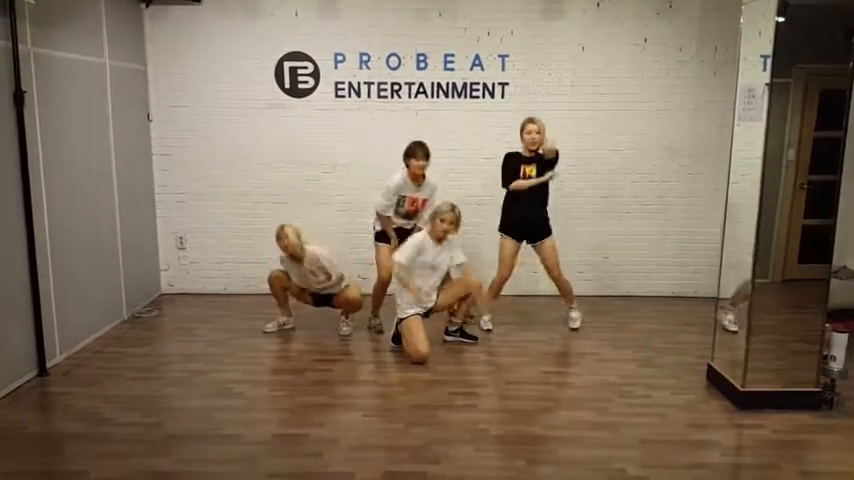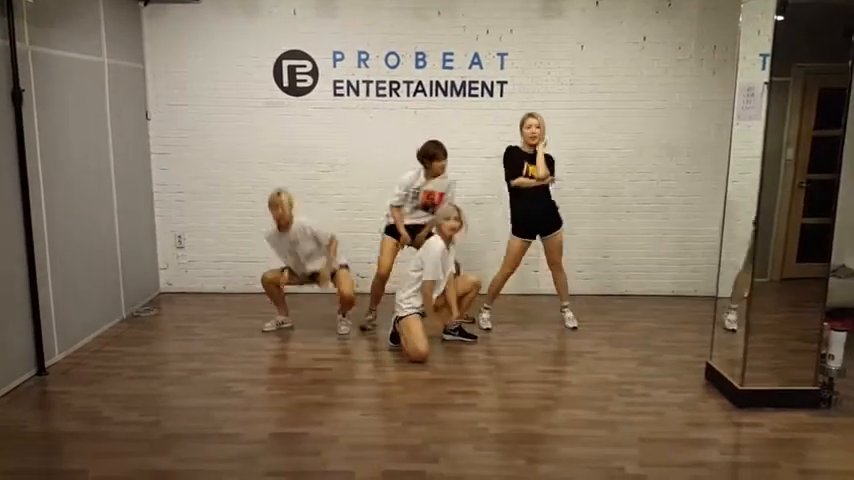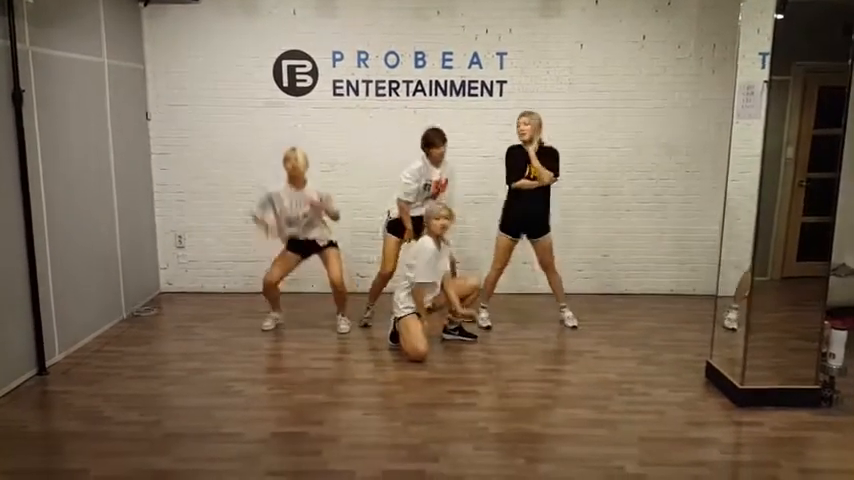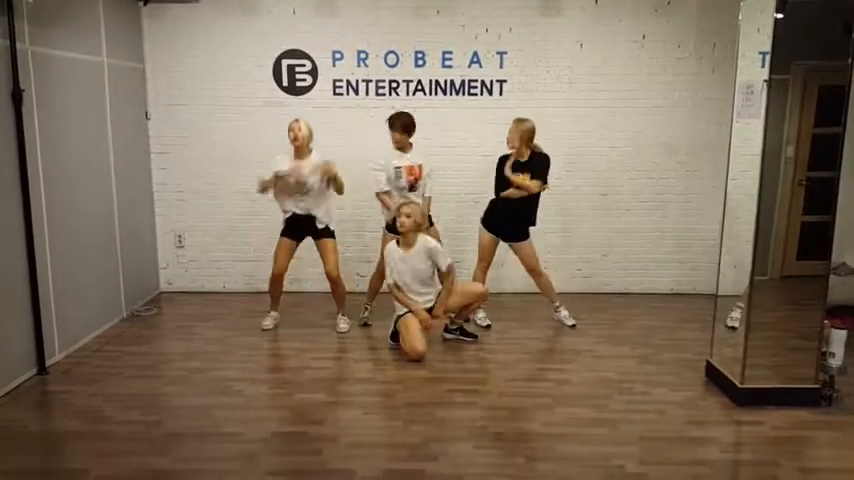
dt=0.2s
person 1, frame 1
left shoulder: (545, 159)
right shoulder: (511, 158)
left elbow: (552, 152)
right elbow: (512, 185)
right wrist: (542, 179)
left hip: (539, 225)
right hip: (512, 225)
left knee: (556, 274)
right knee: (503, 275)
left ankle: (573, 309)
right ankle: (486, 313)
person 1, frame 2
left shoulder: (547, 159)
right shoulder: (512, 153)
left elbow: (542, 175)
right elbow: (515, 181)
left wrist: (540, 150)
right wrist: (542, 181)
left hip: (549, 218)
right hip: (522, 221)
left knee: (556, 266)
right knee: (507, 270)
left ankle: (566, 310)
right ankle: (485, 310)
person 1, frame 3
left shoulder: (550, 153)
right shoulder: (513, 152)
left elbow: (547, 177)
right elbow: (515, 183)
left wrist: (532, 152)
right wrist: (541, 182)
left hip: (539, 219)
right hip: (513, 218)
left knee: (549, 267)
right knee: (498, 267)
left ankle: (564, 310)
right ankle: (482, 309)
person 1, frame 4
left shoulder: (541, 160)
right shoulder: (504, 161)
left elbow: (533, 187)
right elbow: (503, 192)
left wrist: (510, 175)
right wrist: (528, 189)
left hip: (518, 225)
right hip: (493, 220)
left knee: (535, 270)
right knee: (483, 265)
left ankle: (559, 309)
right ankle: (477, 310)
person 2, frame 1
left shoulder: (431, 187)
right shoulder: (396, 183)
left elbow: (422, 219)
right elbow: (382, 213)
right wrist: (393, 239)
left hip: (410, 231)
right hip: (386, 231)
right knee: (385, 276)
right ankle: (374, 316)
person 2, frame 2
left shoulder: (448, 183)
right shoulder: (411, 178)
right elbow: (395, 205)
left wrist: (424, 233)
right wrist: (403, 233)
left hip: (423, 228)
right hip: (398, 225)
right knee: (383, 272)
right ankle: (371, 313)
person 2, frame 3
left shoulder: (445, 169)
right shoulder: (417, 169)
left elbow: (441, 201)
right elbow: (402, 201)
right wrist: (409, 228)
left hip: (423, 220)
right hip: (400, 218)
left knee: (448, 262)
right knee: (386, 271)
right ankle: (369, 309)
person 2, frame 4
left shoulder: (418, 157)
right shoulder: (386, 159)
left elbow: (427, 189)
right elbow: (381, 192)
left wrist: (425, 216)
right hip: (394, 214)
right knee: (384, 267)
right ankle: (367, 307)
person 3, frame 1
left shoulder: (318, 254)
right shoulder: (285, 260)
left elbow: (337, 278)
right wrist: (292, 284)
left hip: (335, 292)
right hip: (312, 294)
left knee: (355, 298)
right knee: (275, 277)
left ankle: (345, 318)
right ankle: (286, 317)
person 3, frame 2
left shoulder: (305, 225)
right shoulder: (272, 236)
left elbow: (333, 240)
right elbow: (288, 259)
left wrist: (328, 269)
right wrist: (286, 272)
left hip: (331, 265)
right hip: (304, 272)
left knee: (347, 295)
right knee: (267, 278)
left ankle: (342, 316)
right ankle: (283, 317)
person 3, frame 3
left shoulder: (316, 192)
right shoulder: (275, 193)
left elbow: (335, 216)
right elbow: (258, 215)
left wrist: (325, 209)
right wrist: (266, 222)
left hip: (321, 240)
right hip: (295, 243)
left knee: (336, 281)
right knee: (269, 282)
left ankle: (342, 316)
right ankle: (275, 314)
person 3, frame 4
left shoulder: (321, 163)
right shoulder: (283, 162)
left elbow: (340, 191)
right elbow: (261, 188)
left wrist: (333, 175)
right wrist: (277, 179)
left hip: (319, 220)
right hip: (294, 221)
left knee: (333, 274)
right knee: (277, 273)
left ankle: (342, 315)
right ankle: (273, 312)
person 4, frame 1
left shoulder: (451, 242)
right shoulder: (419, 240)
left elbow: (463, 270)
right elbow: (398, 268)
left wrist: (478, 295)
right wrist: (413, 288)
left hip: (434, 297)
right hip: (411, 304)
left knee: (475, 285)
right knee: (420, 355)
left ankle: (453, 329)
right ankle: (403, 328)
person 4, frame 2
left shoulder: (450, 244)
right shoulder: (435, 246)
left elbow: (449, 280)
right elbow: (427, 285)
left wrist: (454, 310)
right wrist: (431, 316)
left hip: (431, 298)
right hip: (410, 303)
left knee: (473, 282)
right knee: (419, 354)
left ankle: (452, 328)
right ankle: (400, 327)
person 4, frame 3
left shoulder: (443, 245)
right shoulder: (426, 247)
left elbow: (446, 280)
right elbow: (417, 287)
left wrist: (459, 308)
right wrist: (423, 318)
left hip: (429, 298)
right hip: (408, 303)
left knee: (473, 284)
right knee: (418, 353)
left ankle: (452, 327)
right ankle: (399, 327)
person 4, frame 4
left shoulder: (430, 244)
right shoulder: (390, 250)
left elbow: (449, 273)
right elbow: (393, 288)
left wrist: (441, 306)
right wrist: (419, 312)
left hip: (434, 297)
right hip: (408, 304)
left knee: (480, 291)
right knee: (417, 352)
left ankle: (453, 327)
right ankle: (400, 327)
